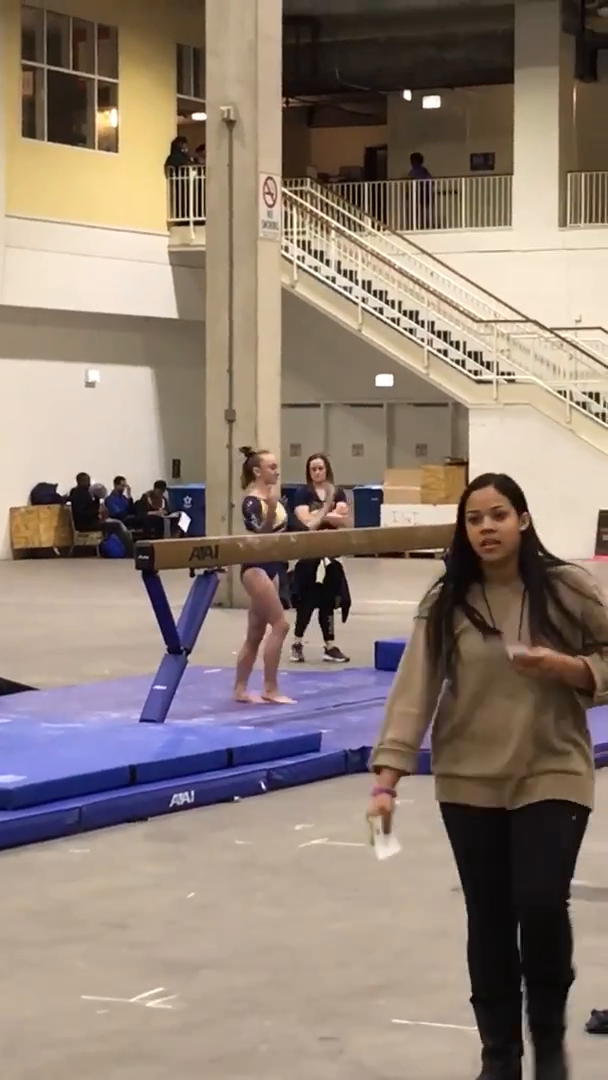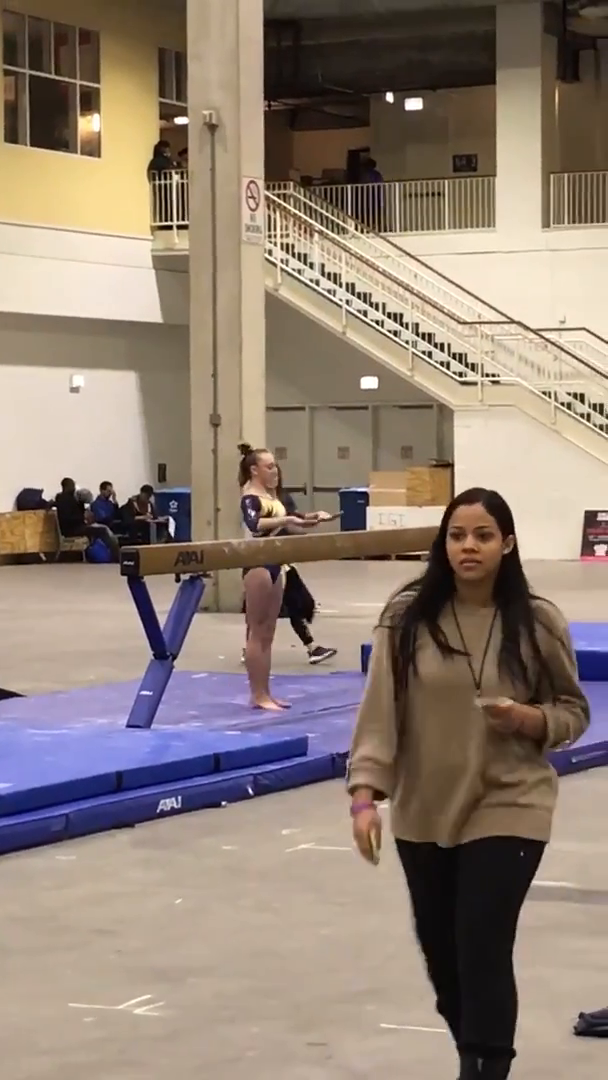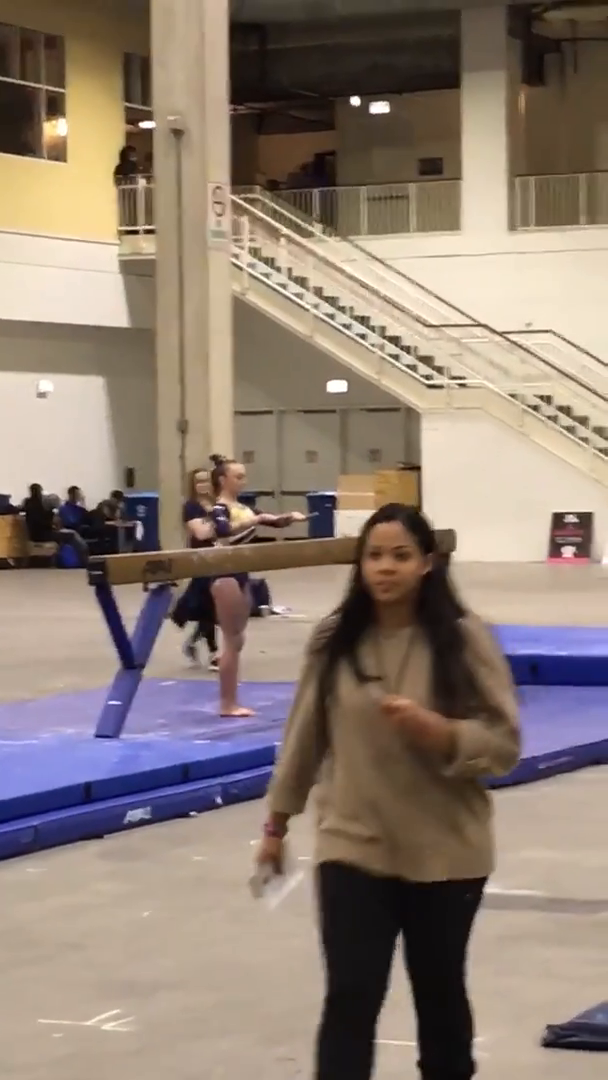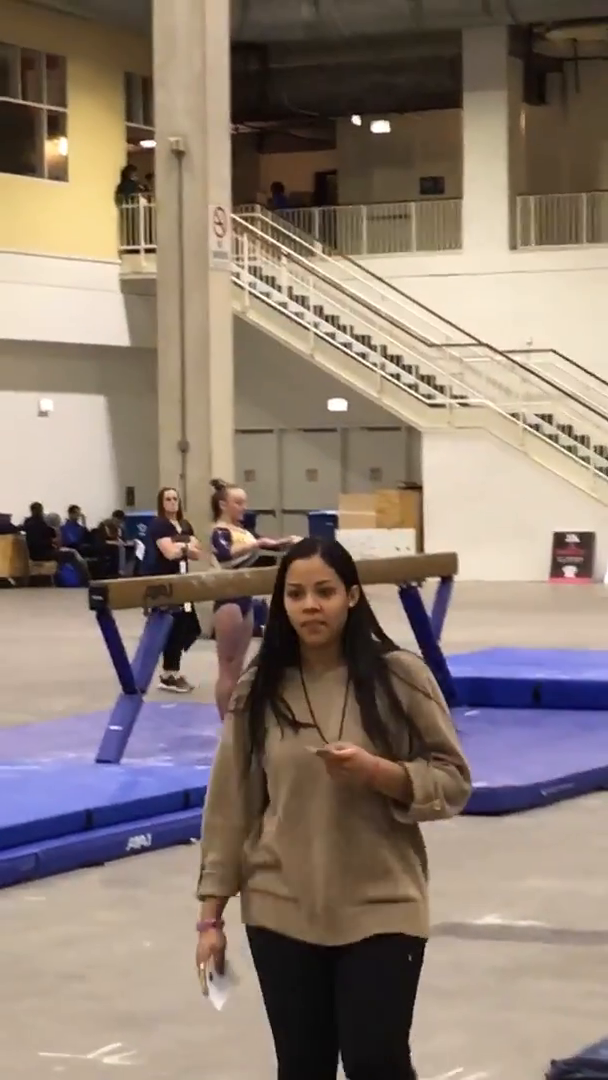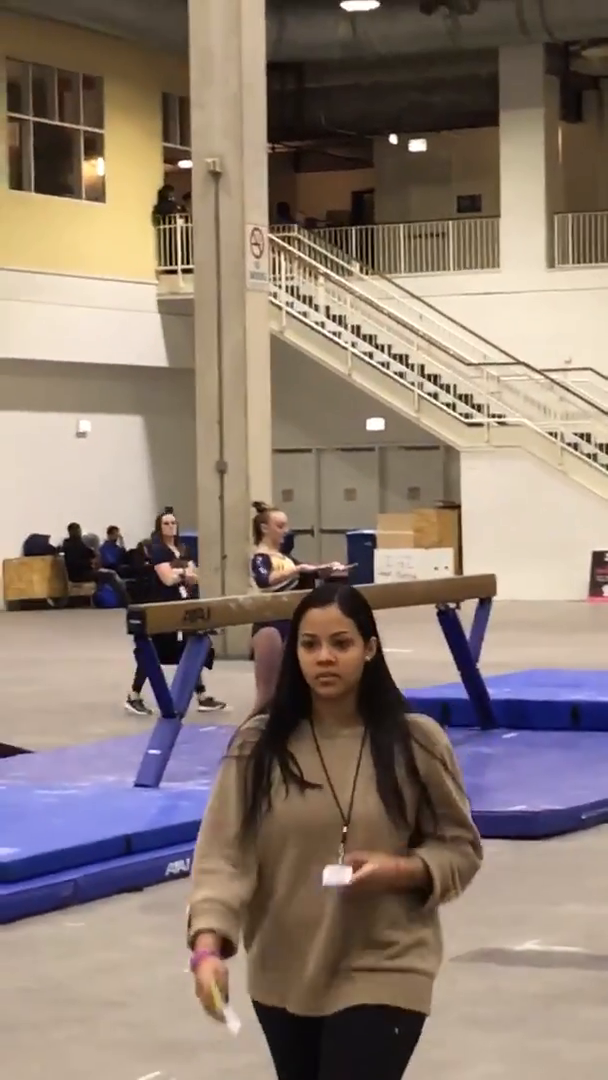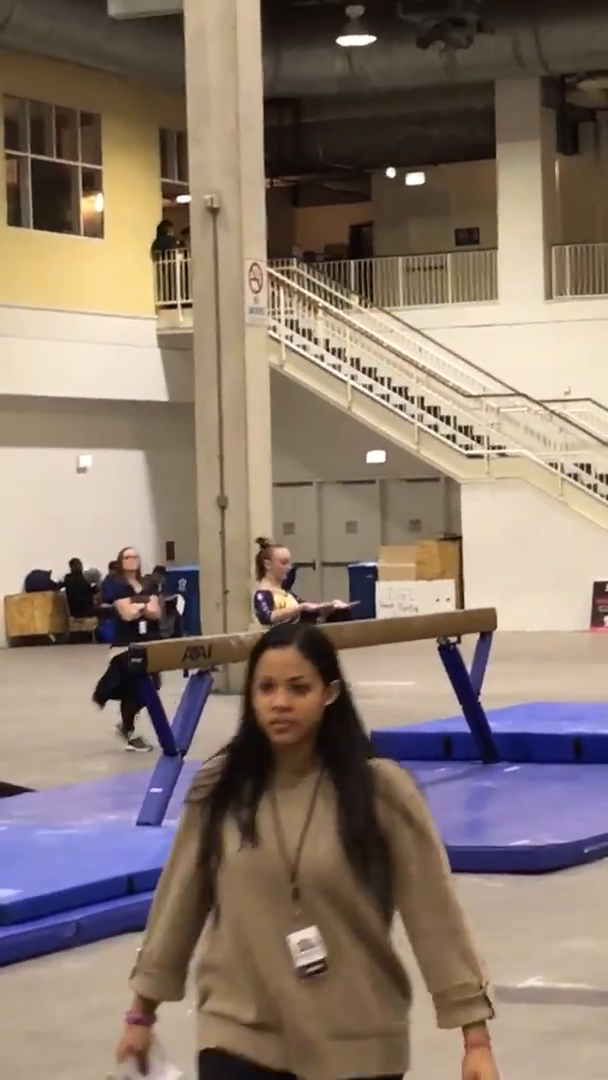
dt=0.4s
person 1, frame 1
right shoulder: (445, 603)
right elbow: (414, 692)
right wrist: (387, 777)
left hip: (553, 773)
right hip: (470, 781)
left knee: (541, 904)
right knee: (488, 919)
left ankle: (549, 1031)
person 1, frame 2
left shoulder: (539, 621)
right shoulder: (407, 615)
left elbow: (573, 710)
right elbow: (379, 710)
left wrist: (530, 720)
right wrist: (365, 794)
left hip: (508, 810)
right hip: (423, 814)
left knee: (484, 951)
right knee: (441, 946)
person 1, frame 3
left shoulder: (465, 639)
right shoulder: (333, 640)
left elbow: (503, 743)
right elbow: (304, 735)
left wrist: (430, 727)
right wrist: (276, 823)
left hip: (446, 848)
right hip: (353, 842)
left knee: (438, 988)
right knee: (350, 998)
person 1, frame 4
left shoulder: (400, 677)
right shoulder: (258, 691)
left elbow: (453, 781)
right elbow: (230, 807)
left wrist: (377, 771)
right wrist: (212, 912)
left hip: (383, 906)
right hip: (282, 910)
person 1, frame 5
left shoulder: (416, 741)
right shoulder: (258, 744)
left elbow: (462, 848)
right elbow: (221, 854)
left wrist: (404, 870)
right wrist: (208, 945)
left hip: (382, 977)
right hip: (283, 979)
person 1, frame 6
left shoulder: (382, 790)
right shoulder: (218, 787)
left elbow: (436, 914)
right elbow: (178, 902)
left wrist: (475, 1034)
right wrist: (143, 1009)
left hip: (357, 1042)
right hip: (238, 1035)
